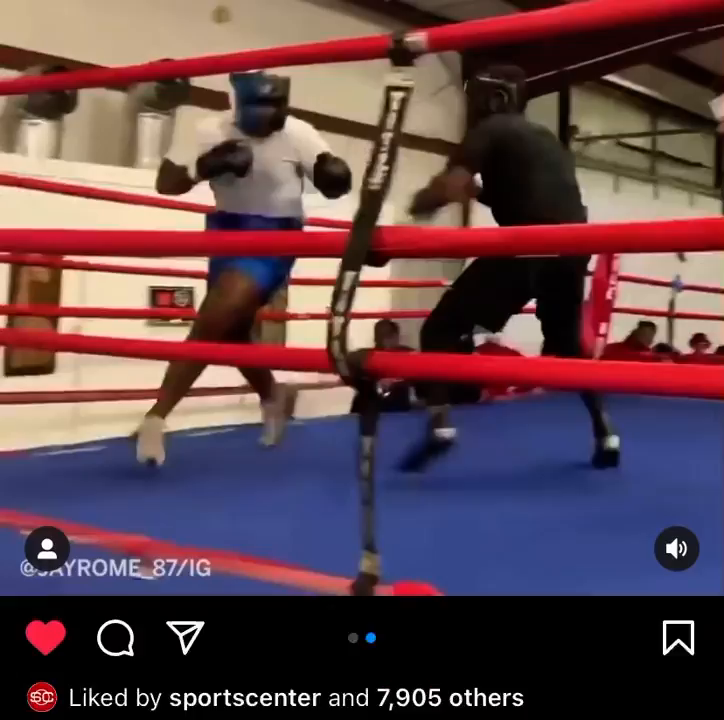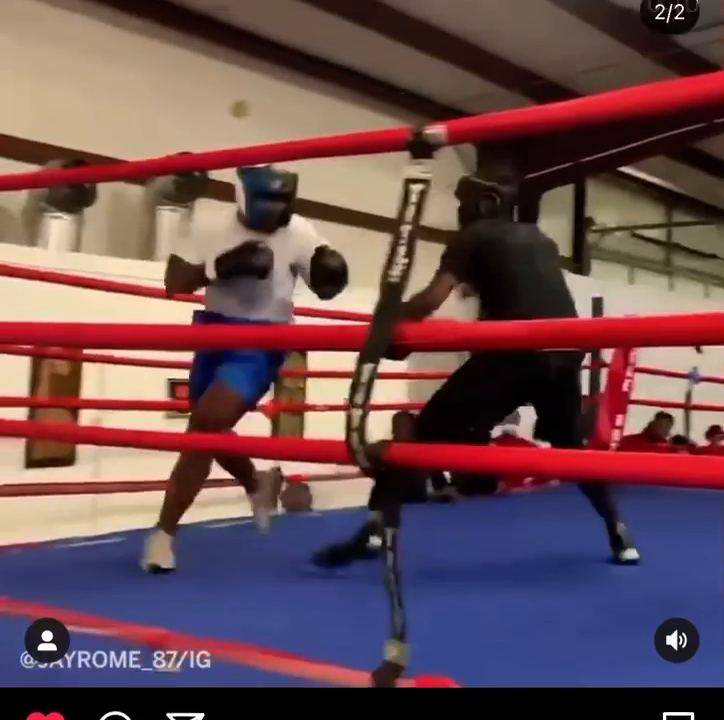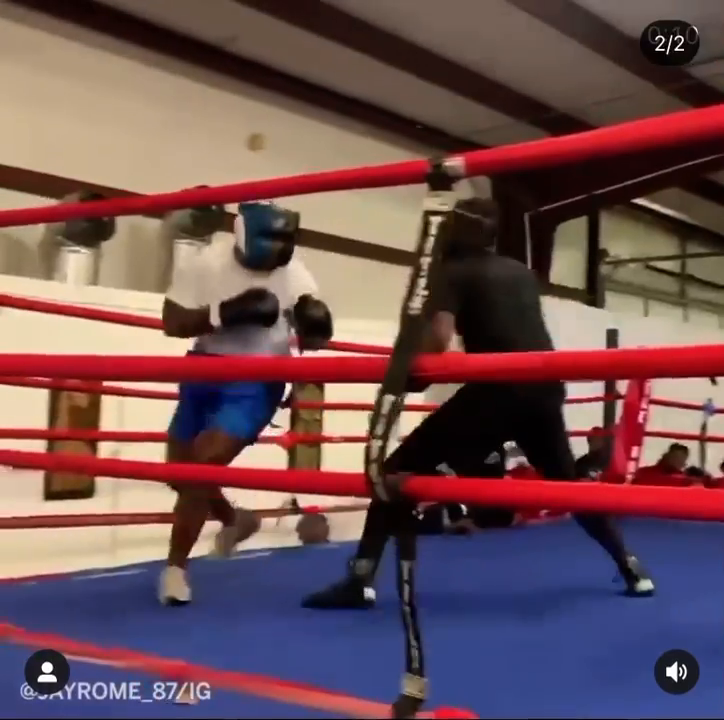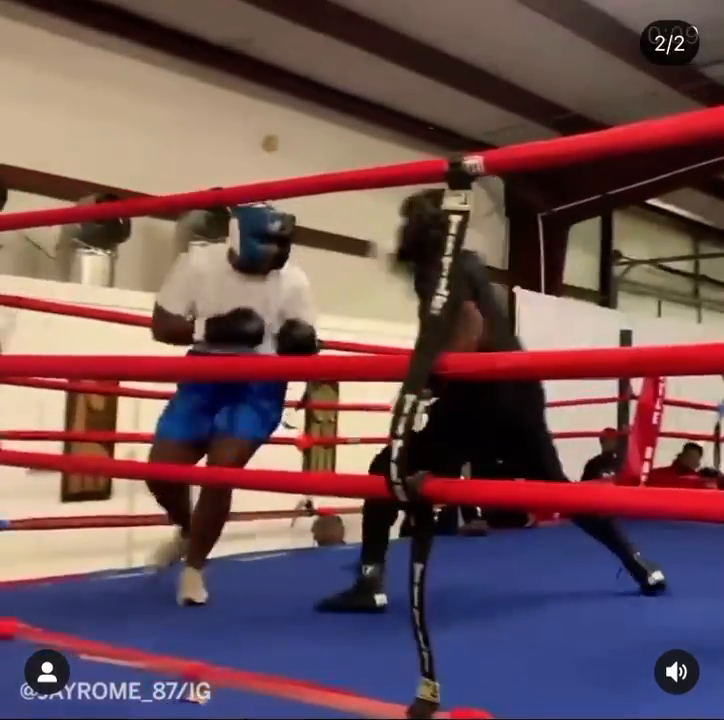
dt=0.2s
person 1, frame 1
left shoulder: (491, 129)
right shoulder: (546, 137)
left elbow: (448, 189)
left wrist: (417, 204)
right wrist: (480, 190)
left hip: (525, 250)
right hip: (573, 250)
left knee: (440, 330)
right knee: (566, 347)
right ankle: (605, 436)
person 1, frame 2
left shoulder: (474, 236)
right shoulder: (541, 240)
left elbow: (432, 299)
left hip: (515, 353)
right hip: (565, 354)
left knee: (427, 432)
right knee: (572, 450)
right ankle: (621, 539)
person 1, frame 3
left shoulder: (453, 272)
right shoulder: (521, 272)
left elbow: (437, 339)
left wrist: (408, 377)
left hip: (497, 391)
right hip: (544, 387)
left knee: (401, 469)
right knee: (566, 483)
left ankle: (362, 578)
person 1, frame 4
left shoulder: (443, 269)
right shoulder: (468, 262)
left elbow: (472, 328)
left hip: (493, 395)
left knee: (387, 473)
right knee: (550, 486)
left ankle: (370, 583)
right ankle: (639, 566)
person 2, frame 1
left shoulder: (298, 135)
right shoulder: (212, 131)
left elbow: (331, 187)
right elbow: (166, 182)
left wrist: (333, 176)
right wrist: (204, 166)
left hip: (272, 237)
right hip: (227, 231)
left knee: (214, 319)
right knee: (231, 329)
left ankle: (157, 418)
right ankle: (272, 394)
person 2, frame 2
left shoulder: (300, 233)
left elbow: (326, 288)
right elbow: (173, 281)
left wrist: (330, 273)
right wrist: (223, 267)
left hip: (260, 343)
left knee: (206, 429)
right knee: (209, 430)
left ankle: (163, 533)
right ankle: (258, 483)
person 2, frame 3
left shoulder: (296, 276)
right shoulder: (205, 262)
left elbow: (314, 338)
right elbow: (172, 323)
left wrist: (316, 324)
right wrist: (227, 314)
left hip: (255, 386)
right hip: (204, 377)
left knee: (201, 468)
left ankle: (176, 567)
right ankle: (234, 520)
person 2, frame 4
left shoulder: (293, 280)
right shoulder: (199, 266)
left elbow: (303, 344)
right elbow: (162, 327)
left wrist: (302, 342)
right wrist: (213, 325)
left hip: (259, 388)
right hip: (207, 380)
left ankle: (194, 567)
right ankle: (190, 533)
